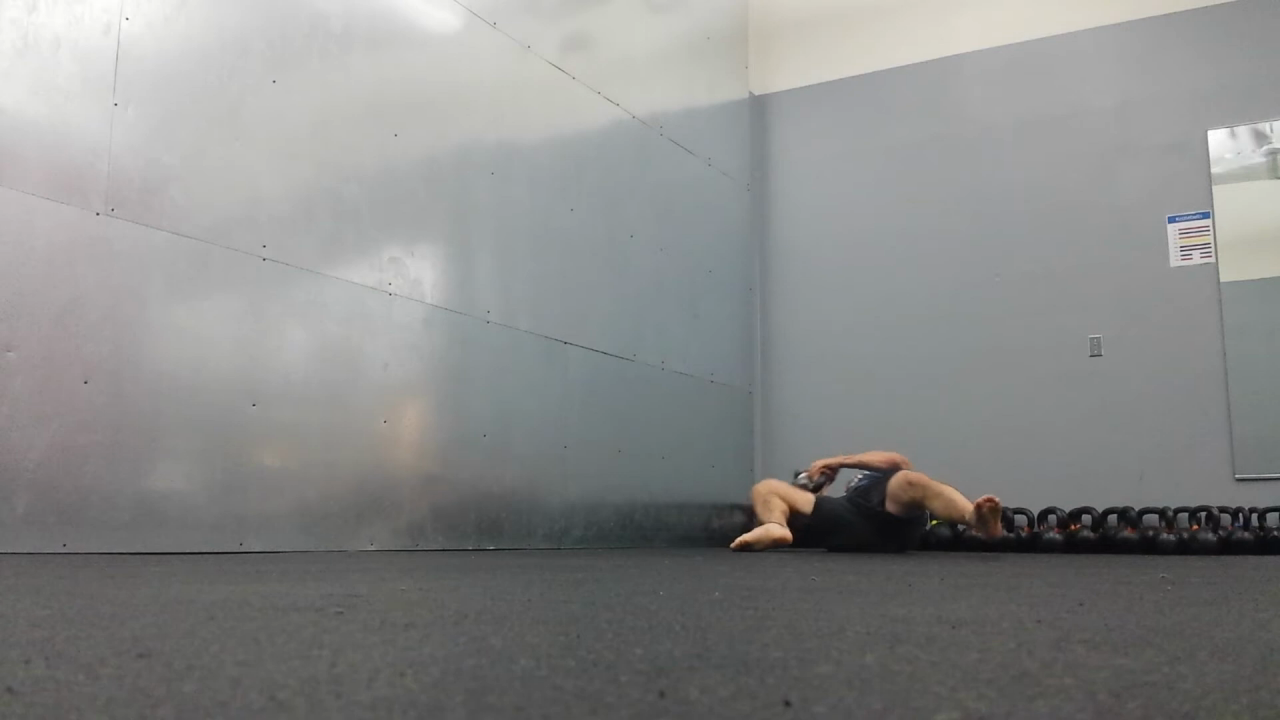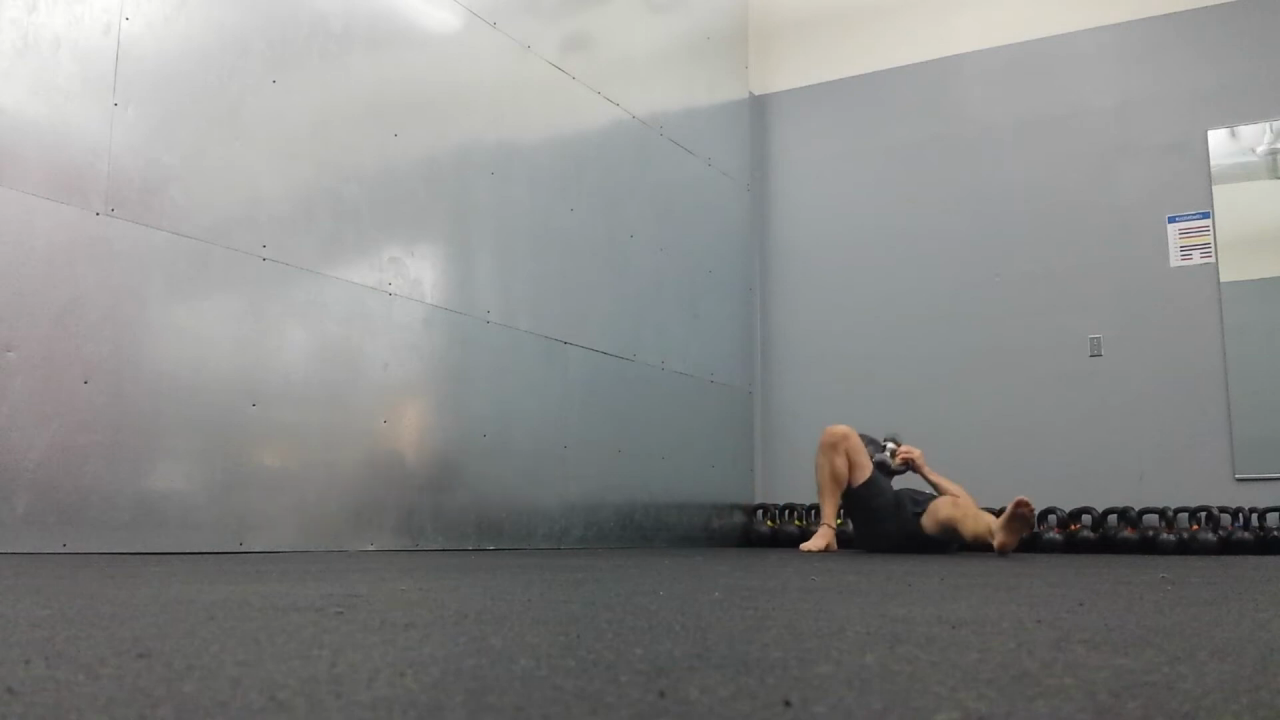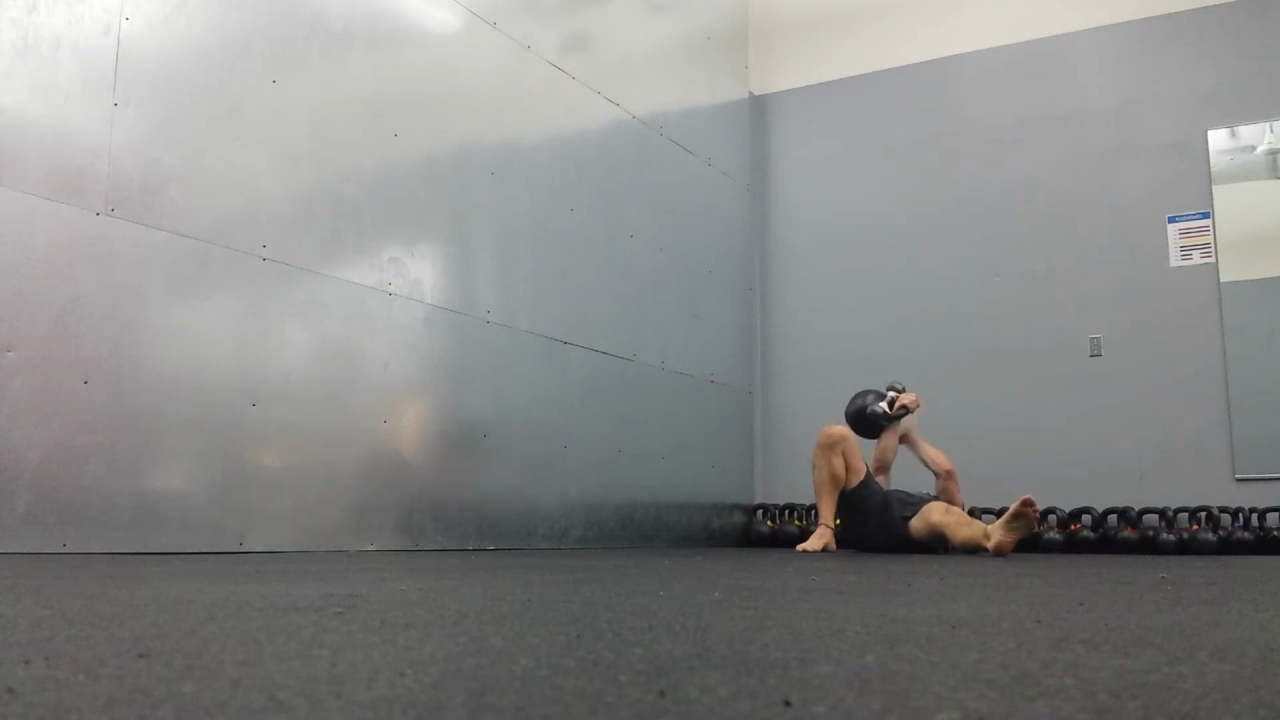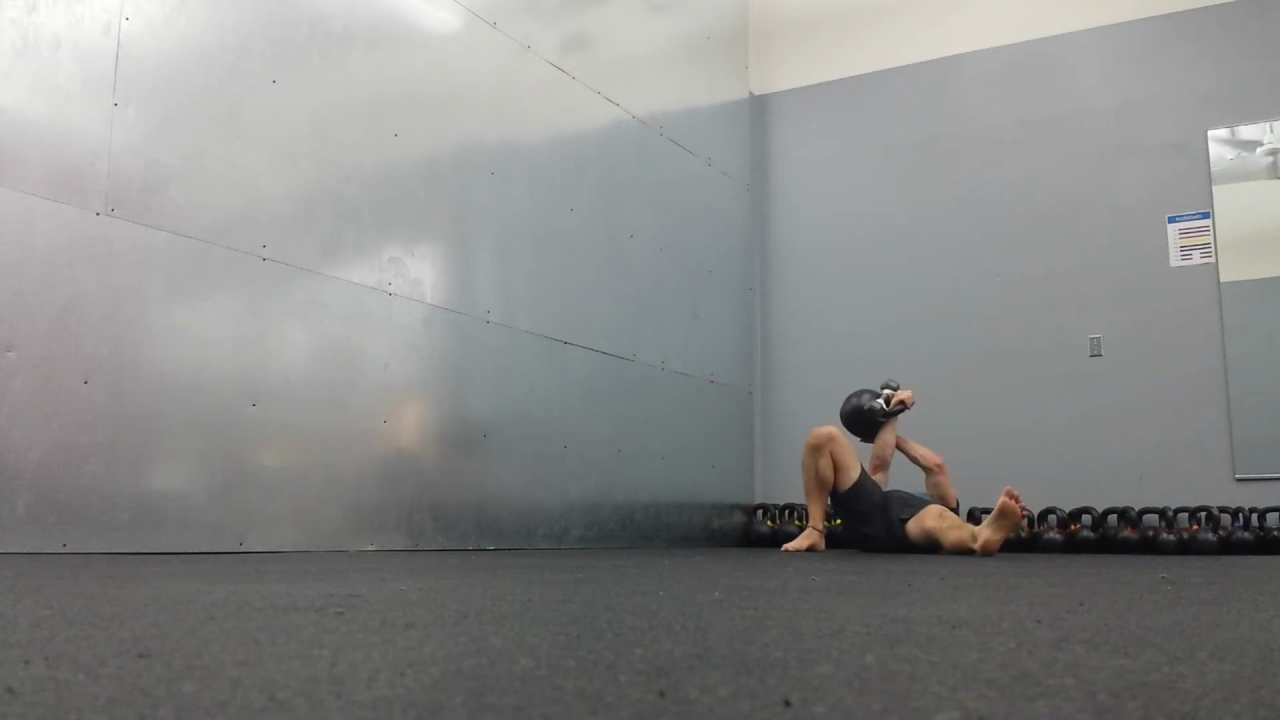
dt=0.7s
person 1, frame 1
left shoulder: (891, 485)
left elbow: (896, 460)
left wrist: (838, 461)
left hip: (894, 523)
right hip: (850, 525)
left knee: (909, 481)
right knee: (765, 491)
left ankle: (976, 517)
right ankle: (776, 528)
person 1, frame 2
left shoulder: (942, 512)
left elbow: (967, 504)
left wrist: (923, 470)
left hip: (924, 531)
right hip: (882, 521)
right knee: (837, 435)
left ankle: (998, 532)
right ankle: (827, 532)
person 1, frame 3
left shoulder: (945, 507)
left elbow: (946, 472)
right elbow: (880, 468)
left wrist: (910, 436)
right wrist: (895, 418)
left hip: (909, 532)
right hip: (870, 519)
left knee: (940, 515)
right knee: (835, 436)
left ankle: (994, 535)
right ankle: (825, 531)
person 1, frame 4
left shoulder: (942, 510)
left elbow: (935, 467)
right elbow: (879, 465)
left wrist: (896, 440)
right wrist: (892, 415)
left hip: (909, 531)
right hip: (871, 518)
left knee: (935, 520)
right knee: (824, 437)
left ankle: (982, 536)
right ankle: (815, 532)
